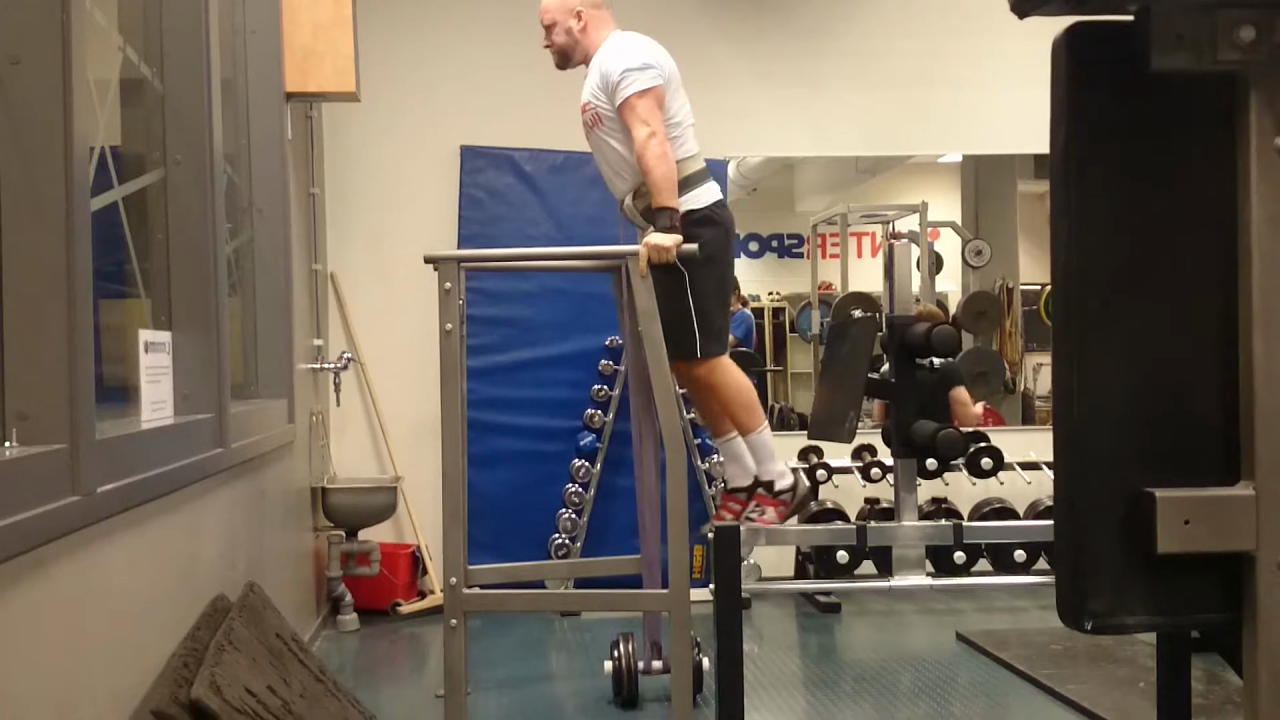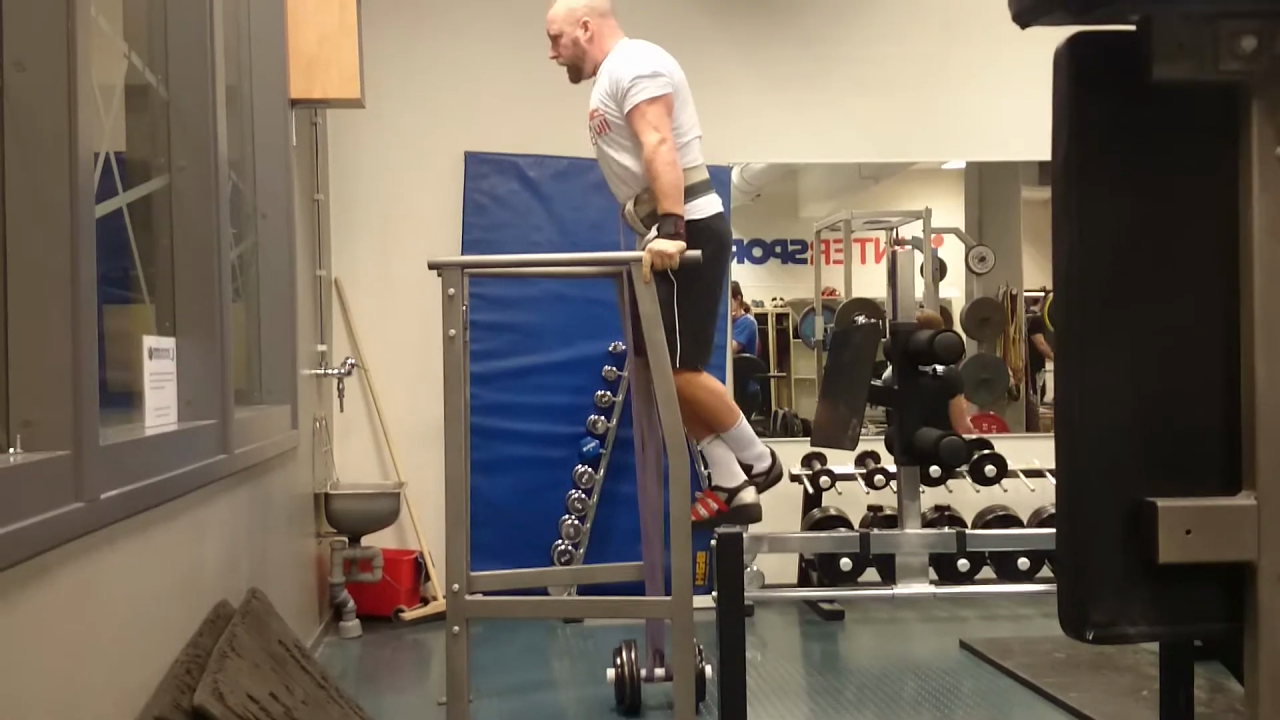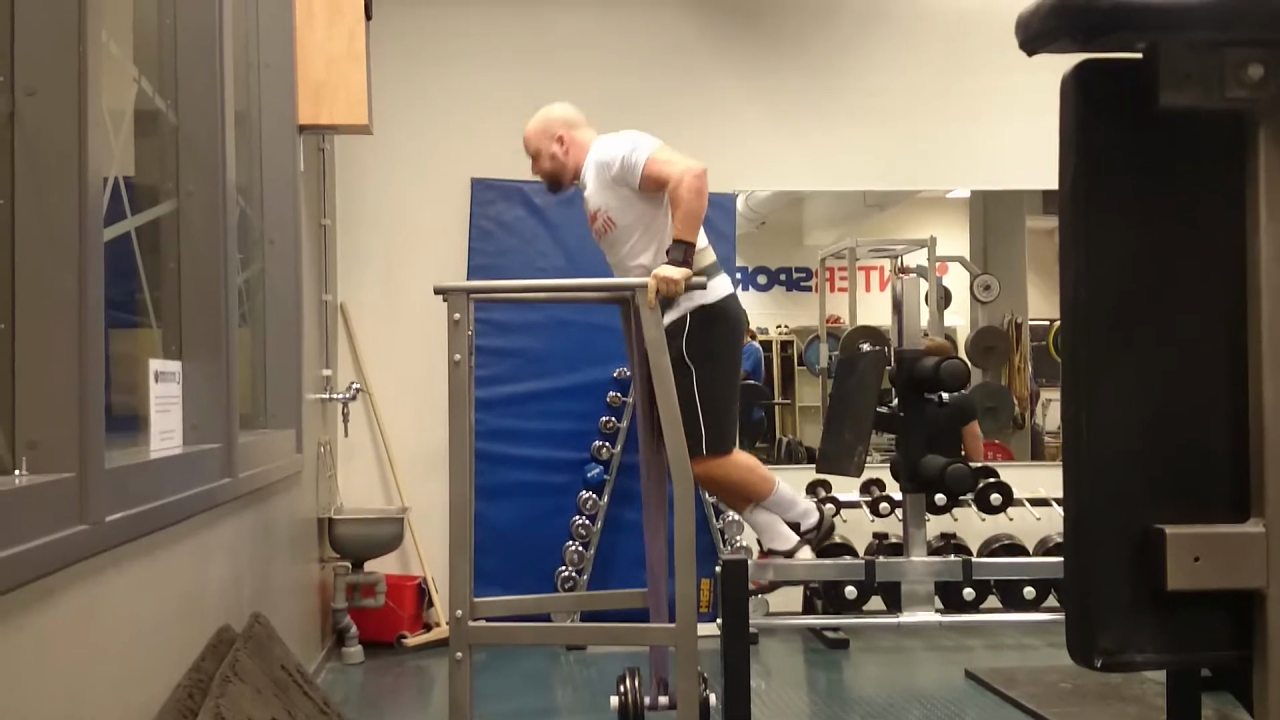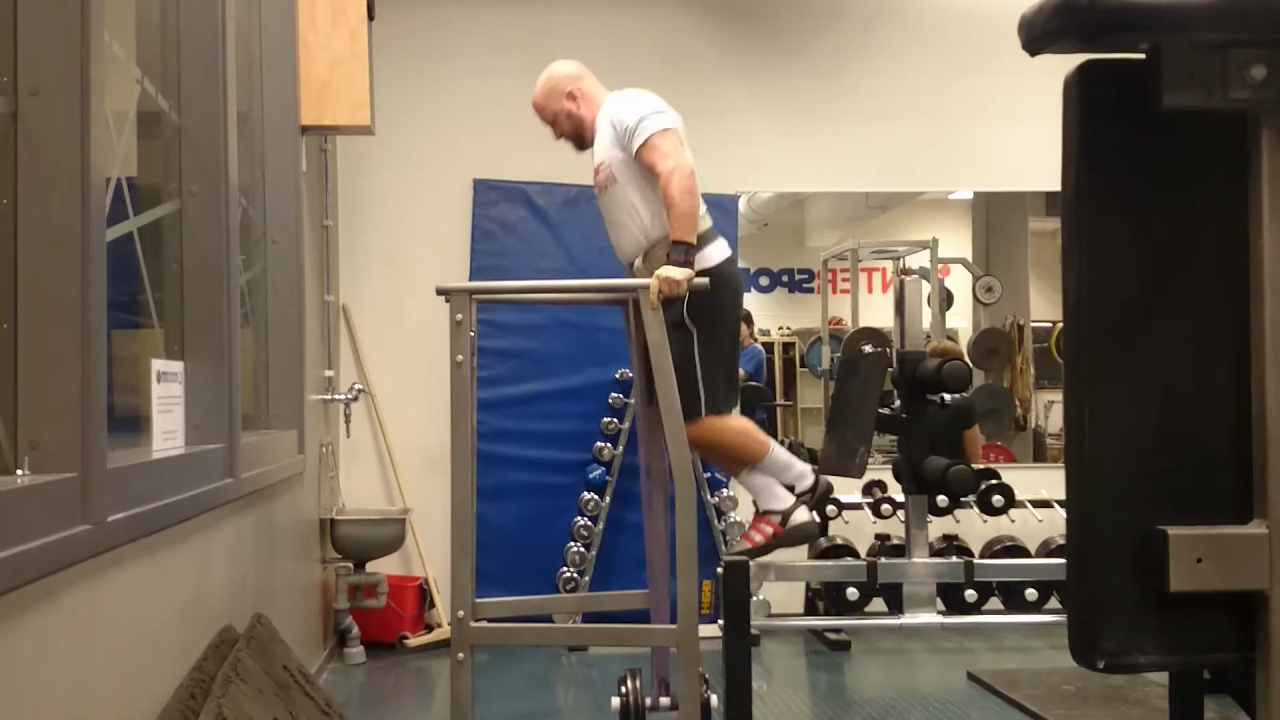
dt=1s
person 1, frame 1
left shoulder: (625, 56)
right shoulder: (605, 67)
left elbow: (653, 140)
left wrist: (667, 223)
left hip: (690, 222)
right hip: (669, 228)
left knee: (702, 358)
right knee: (685, 361)
left ankle: (777, 481)
right ankle: (744, 479)
person 1, frame 2
left shoulder: (633, 63)
right shoulder: (614, 77)
left elbow: (659, 146)
left wrist: (671, 229)
left hip: (689, 230)
right hip: (669, 236)
left knee: (679, 368)
right knee: (665, 369)
left ankle: (758, 463)
right ankle: (732, 485)
person 1, frame 3
left shoulder: (615, 153)
right shoulder: (597, 180)
left elbow: (689, 176)
left wrist: (679, 260)
left hip: (698, 315)
right hip: (676, 320)
left knee: (704, 456)
right knee: (689, 454)
left ankle: (805, 521)
right ankle: (783, 543)
person 1, frame 4
left shoulder: (629, 109)
right shoulder: (608, 134)
left elbow: (677, 175)
left wrist: (680, 257)
left hip: (696, 280)
right hip: (673, 287)
left knee: (700, 419)
right knee: (682, 418)
left ankle: (801, 482)
right ankle: (780, 506)
